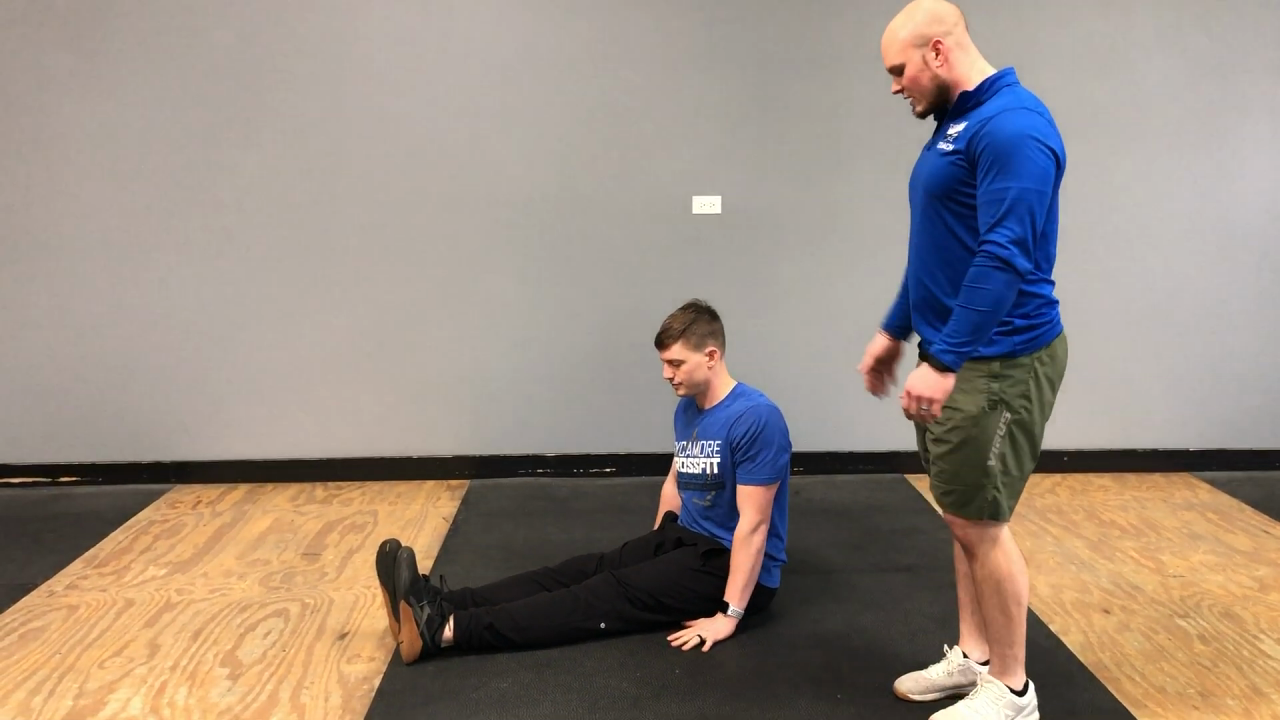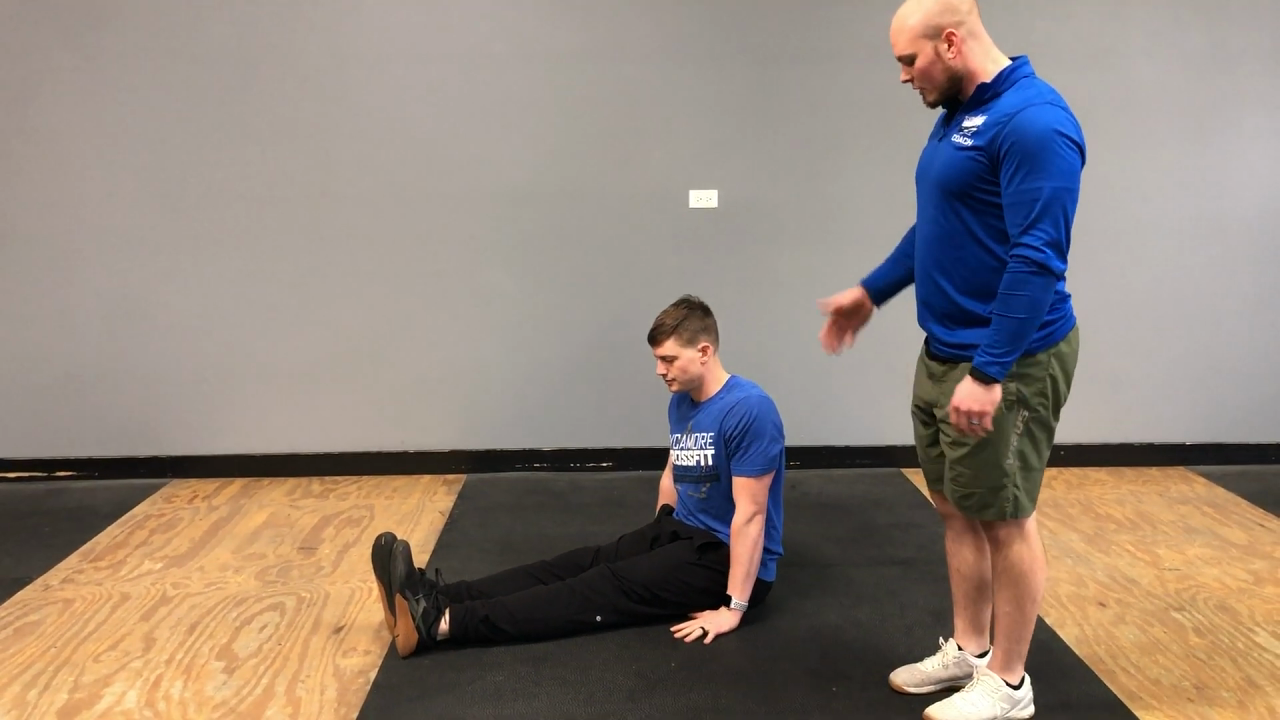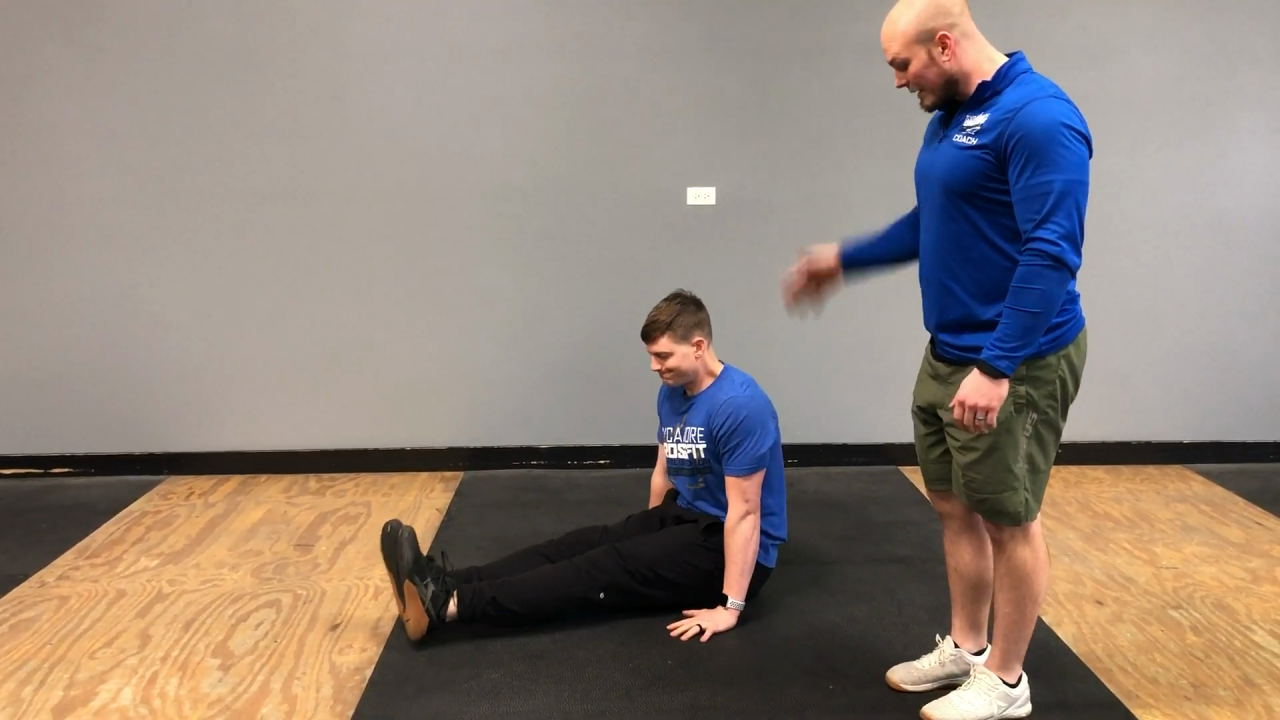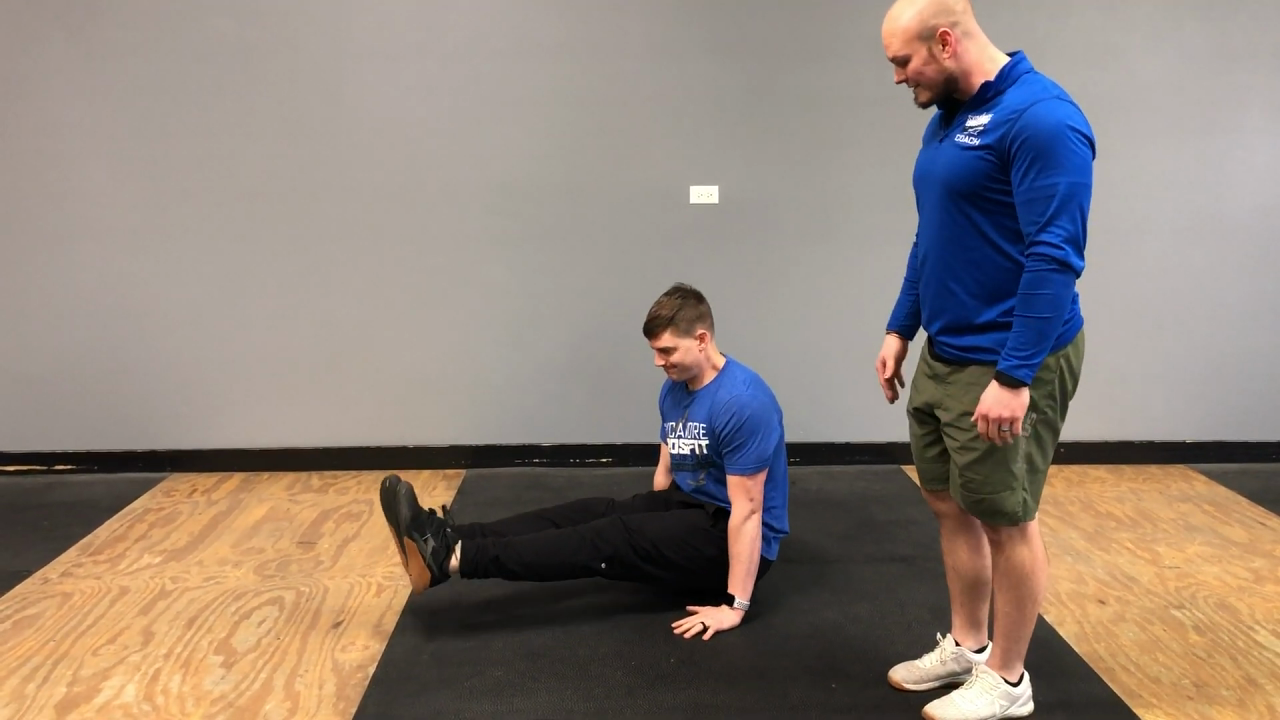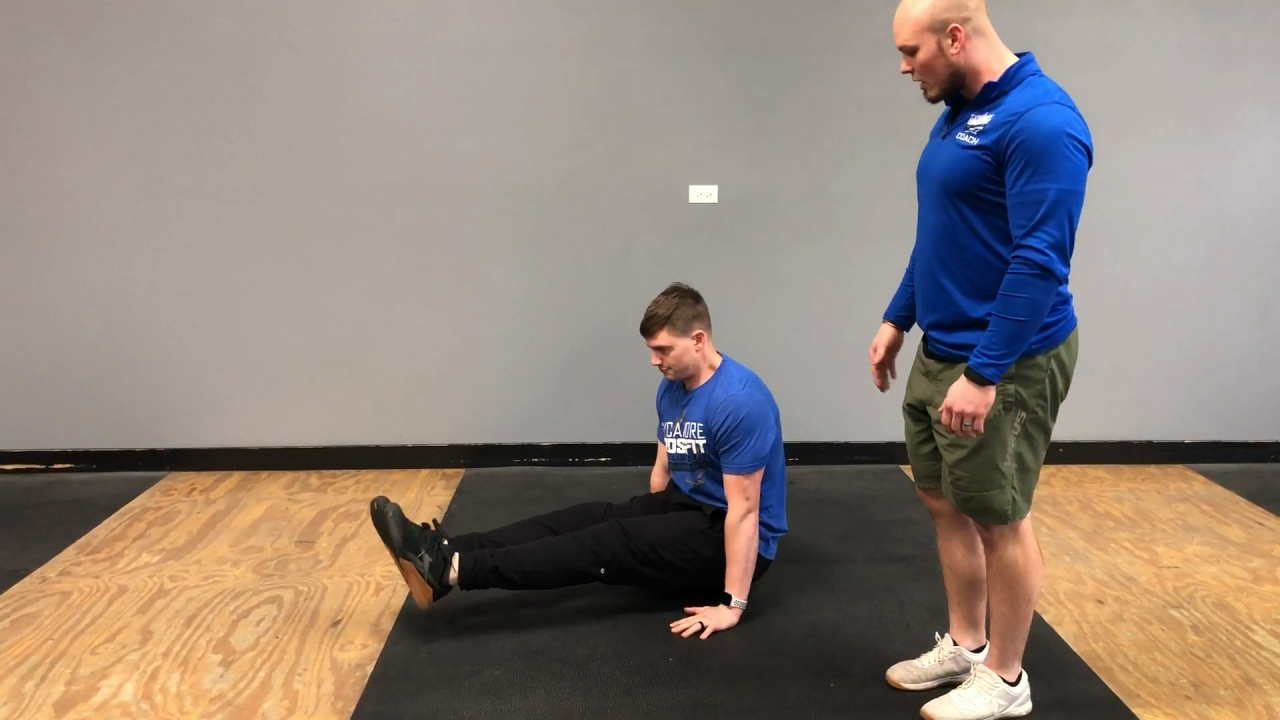
dt=0.5s
person 1, frame 1
left shoulder: (1012, 127)
right shoulder: (954, 125)
left elbow: (1004, 258)
left wrist: (945, 360)
right wrist: (892, 329)
left hip: (997, 363)
right hip: (948, 358)
left knee: (980, 522)
right knee: (961, 513)
right ankle: (973, 655)
person 1, frame 2
left shoulder: (1033, 121)
right shoulder: (957, 115)
left elbow: (1036, 261)
left wrist: (989, 372)
right wrist: (869, 293)
left hip: (1006, 361)
right hip: (944, 352)
left knee: (1002, 519)
right knee: (956, 508)
right ankle: (967, 649)
person 1, frame 3
left shoulder: (1039, 117)
right shoulder: (948, 119)
left elbow: (1051, 254)
left wrist: (996, 367)
right wrist: (848, 259)
left hip: (1015, 365)
right hip: (945, 354)
left knee: (1008, 519)
right knee: (955, 507)
right ankle: (966, 647)
person 1, frame 4
left shoulder: (1041, 118)
right shoulder: (946, 119)
left elbow: (1056, 257)
left wrist: (1013, 376)
right wrist: (899, 329)
left hip: (1009, 365)
right hip: (943, 355)
left knee: (1006, 519)
right knee: (949, 504)
right ankle: (966, 645)
person 1, frame 5
left shoulder: (1039, 122)
right shoulder: (958, 114)
left elbow: (1039, 262)
left wrist: (982, 373)
right wrist: (896, 323)
left hip: (1001, 365)
right hip: (939, 352)
left knee: (998, 517)
right knee: (943, 501)
right ankle: (964, 645)
person 2, frame 1
left shoulder: (755, 419)
right shoulder: (688, 409)
left elbow: (754, 523)
left wrist: (729, 614)
right wrist: (654, 553)
left hip: (733, 565)
right hip: (688, 538)
left knee: (611, 595)
right knee: (586, 571)
left ankle: (444, 630)
right ankle: (442, 606)
person 2, frame 2
left shoulder: (748, 410)
right shoulder: (682, 402)
left elbow: (750, 513)
left wrist: (733, 607)
right wrist: (654, 545)
left hip: (728, 558)
right hip: (686, 531)
left knee: (606, 587)
right knee: (581, 563)
left ankle: (440, 623)
right ankle: (438, 601)
person 2, frame 3
left shoulder: (740, 405)
right shoulder: (672, 393)
left elbow: (744, 511)
right elbow: (663, 473)
left wrist: (730, 607)
right wrist: (652, 537)
left hip: (736, 550)
right hip: (689, 519)
left knee: (609, 566)
right knee: (589, 541)
left ankle: (447, 604)
right ankle: (445, 585)
person 2, frame 4
left shoulder: (742, 403)
right shoulder: (675, 389)
left elbow: (747, 510)
right elbow: (667, 469)
left wrist: (735, 606)
right wrist: (654, 530)
left hip: (730, 538)
right hip: (692, 507)
left knee: (612, 538)
right knee: (591, 513)
left ankle: (451, 557)
right ankle: (448, 543)
person 2, frame 5
left shoulder: (740, 402)
right shoulder: (672, 389)
left elbow: (744, 509)
right elbow: (664, 468)
left wrist: (733, 605)
right wrist: (653, 525)
left hip: (729, 537)
right hip: (689, 506)
left knee: (611, 542)
right knee: (590, 517)
left ankle: (451, 570)
right ankle: (445, 555)
